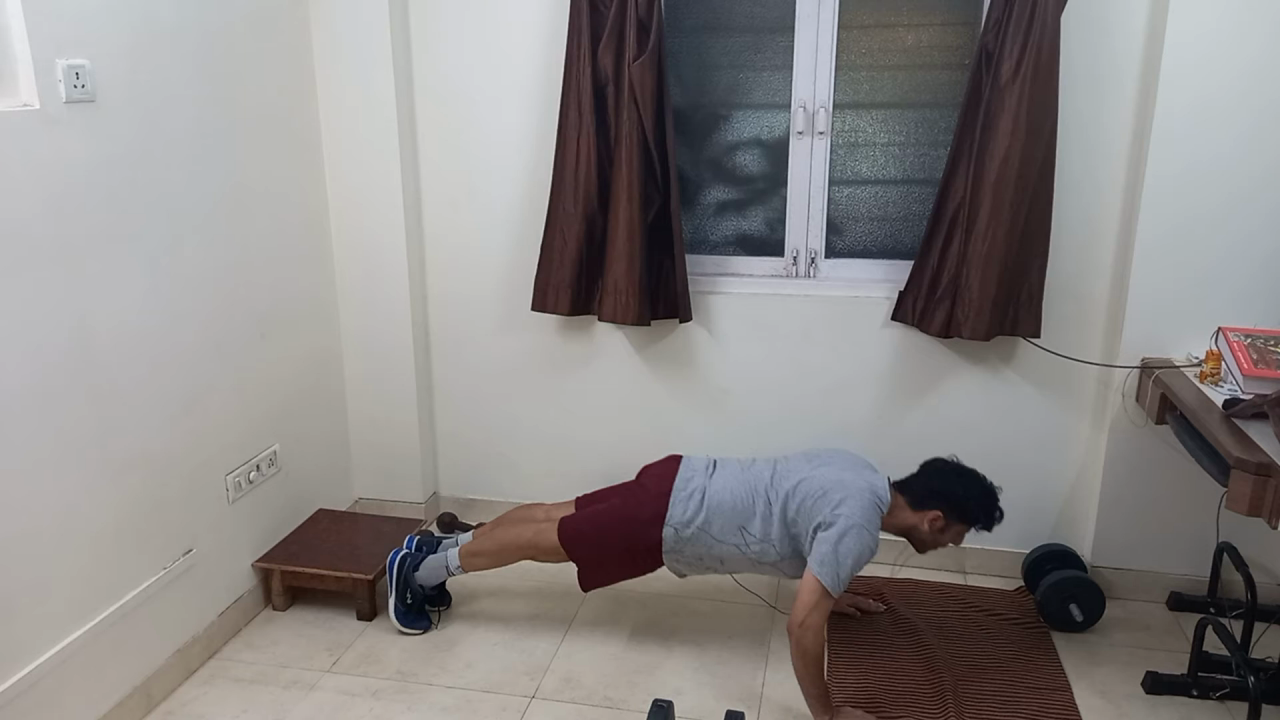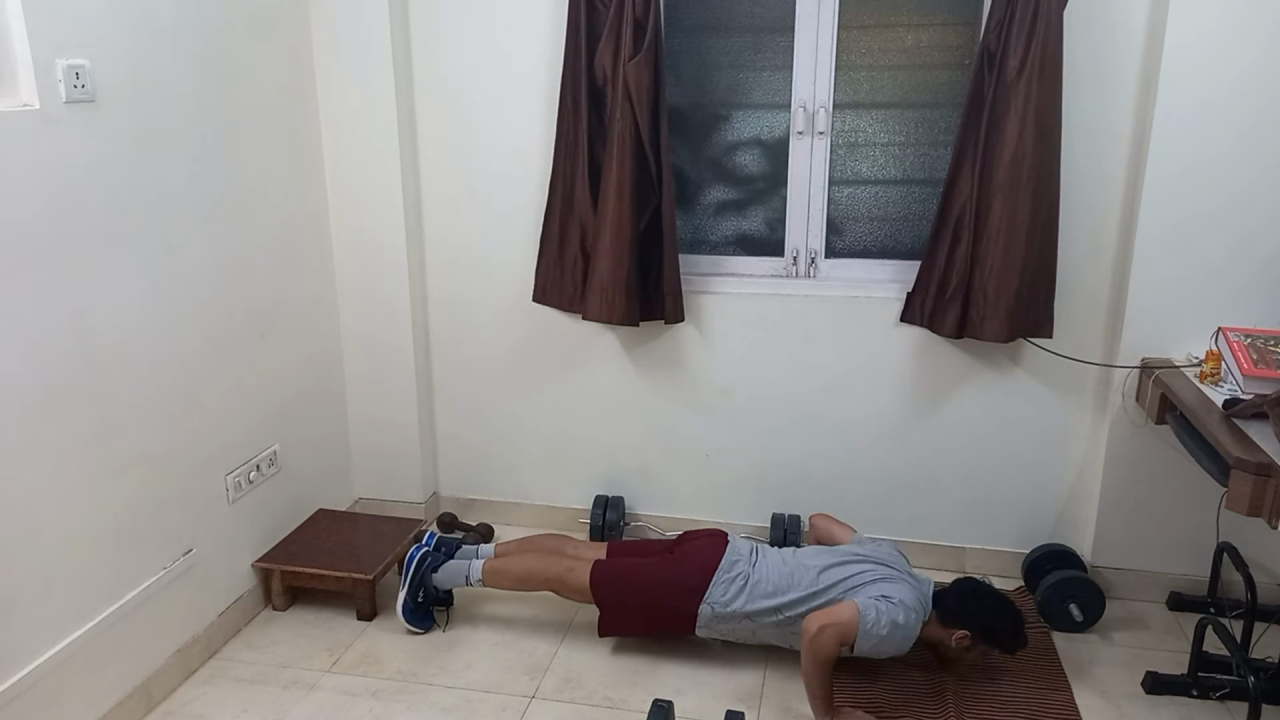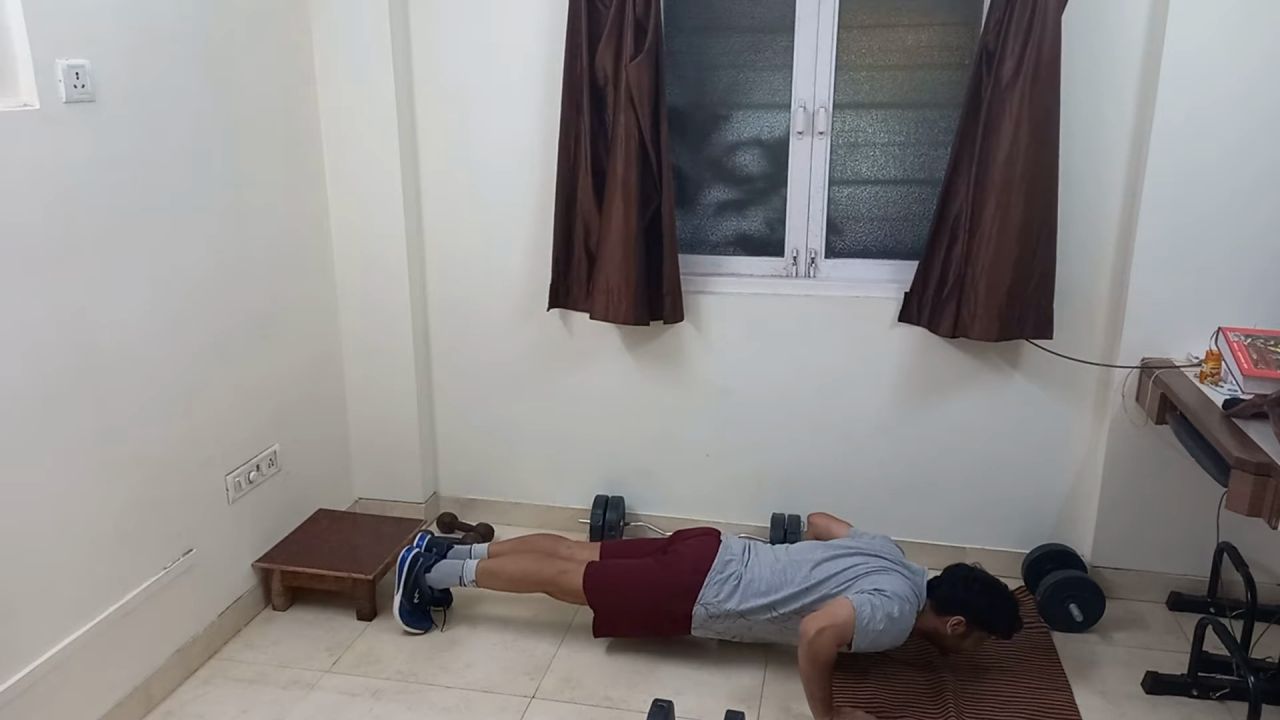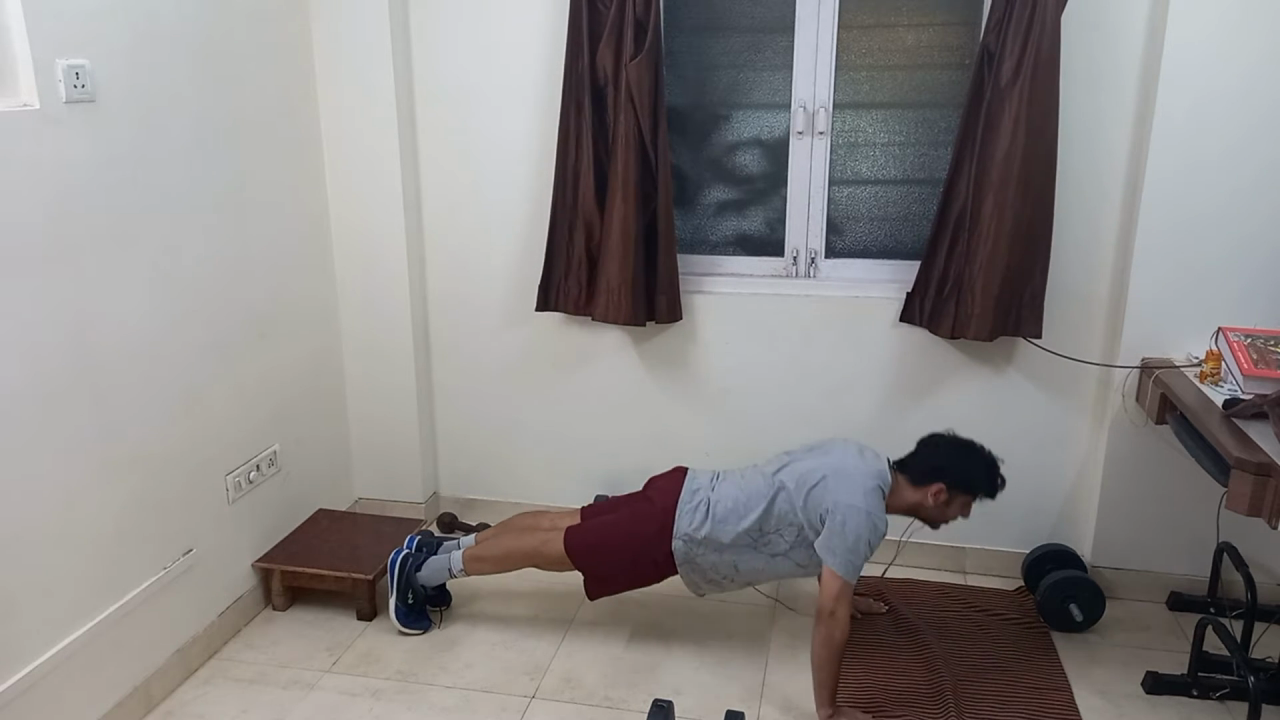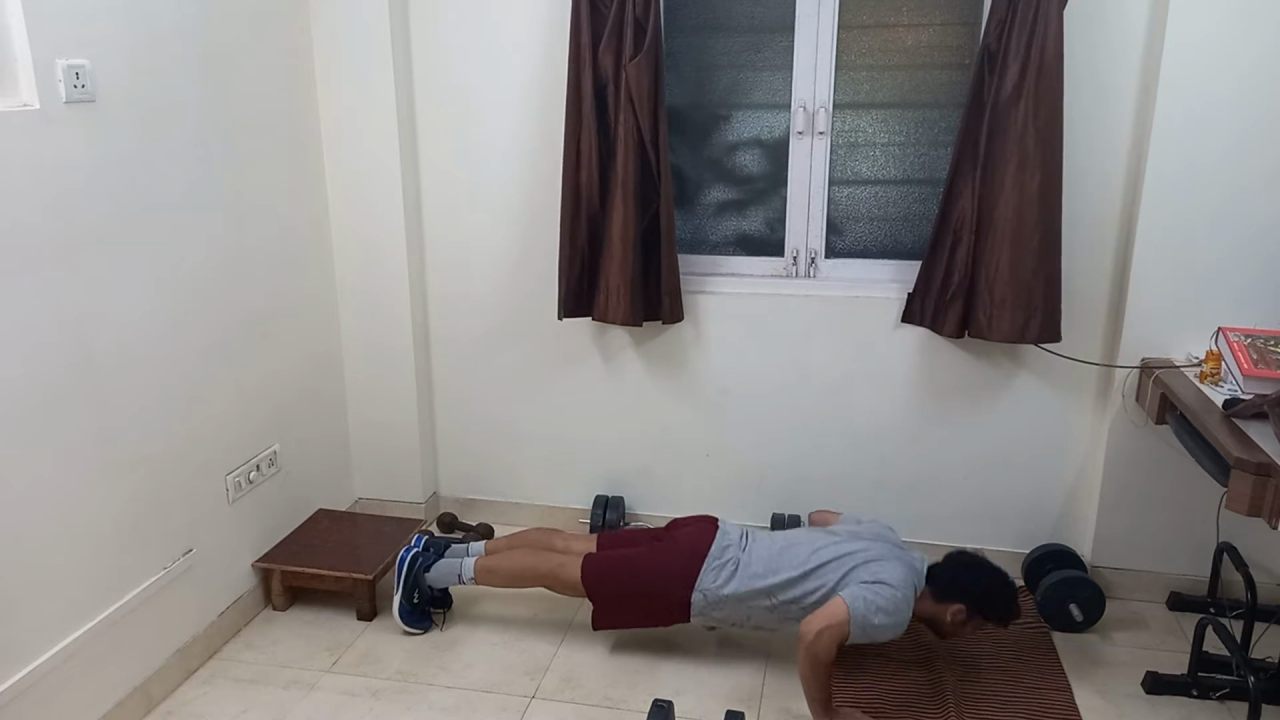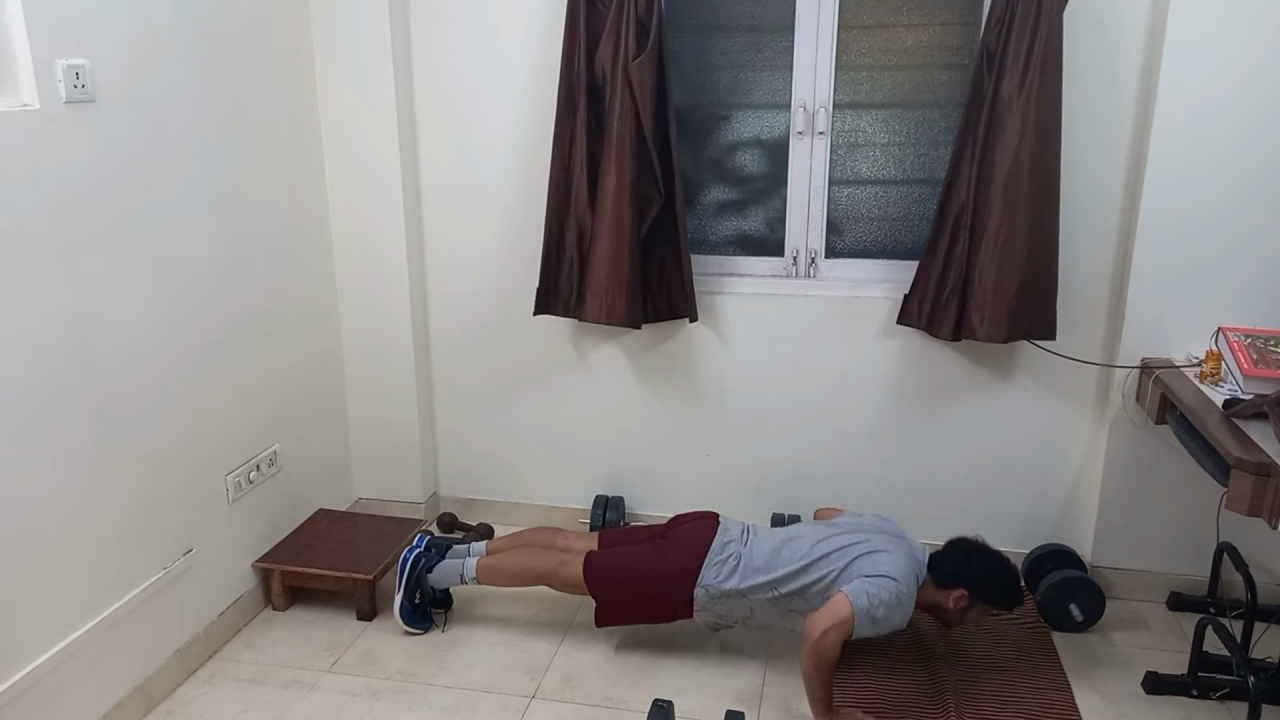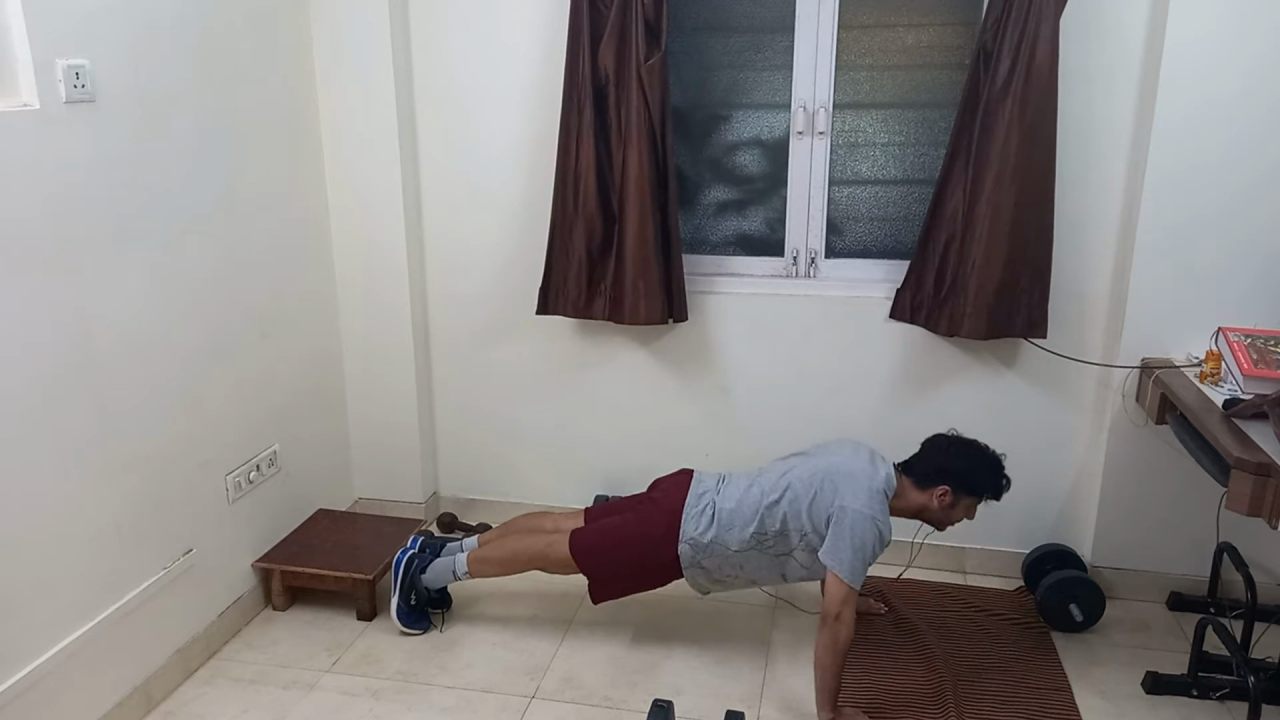
dt=0.7s
person 1, frame 1
left shoulder: (865, 476)
right shoulder: (859, 526)
right elbow: (803, 622)
left wrist: (835, 588)
left hip: (681, 484)
right hip: (670, 520)
left knee: (554, 518)
right knee: (543, 542)
left ankle: (436, 547)
right ankle: (423, 567)
person 1, frame 2
left shoulder: (893, 564)
right shoulder: (900, 620)
left elbow: (820, 522)
right elbow: (817, 631)
left hip: (719, 557)
right hip: (707, 593)
left knee: (582, 555)
right knee: (571, 578)
left ankle: (454, 552)
right ankle: (442, 570)
person 1, frame 3
left shoulder: (893, 558)
right shoulder: (894, 612)
left elbow: (820, 520)
right elbow: (815, 633)
left hip: (712, 555)
right hip: (700, 594)
left knee: (575, 555)
right knee: (562, 580)
left ankle: (450, 553)
right ankle: (435, 570)
person 1, frame 4
left shoulder: (865, 460)
right shoulder: (862, 511)
right elbow: (830, 617)
left wrist: (841, 587)
left hip: (685, 496)
right hip: (679, 534)
left knee: (559, 526)
right knee: (549, 550)
left ankle: (439, 547)
right ankle: (427, 568)
person 1, frame 5
left shoulder: (891, 548)
right shoulder: (891, 605)
left elbow: (820, 516)
right elbow: (816, 634)
left hip: (711, 542)
right hip: (700, 583)
left knee: (575, 547)
right knee: (564, 575)
left ankle: (447, 551)
right ankle: (432, 569)
person 1, frame 6
left shoulder: (894, 540)
right shoulder: (894, 593)
left elbow: (824, 513)
right elbow: (819, 633)
left hip: (713, 539)
right hip: (701, 580)
left knee: (576, 544)
right knee: (567, 570)
left ankle: (449, 552)
right ankle: (435, 569)
person 1, frame 7
left shoulder: (869, 461)
right shoulder: (868, 515)
right elbow: (835, 619)
left wrist: (845, 588)
left hip: (690, 498)
right hip: (683, 536)
left knee: (563, 527)
right knee: (553, 552)
left ankle: (439, 550)
right ankle: (429, 569)
